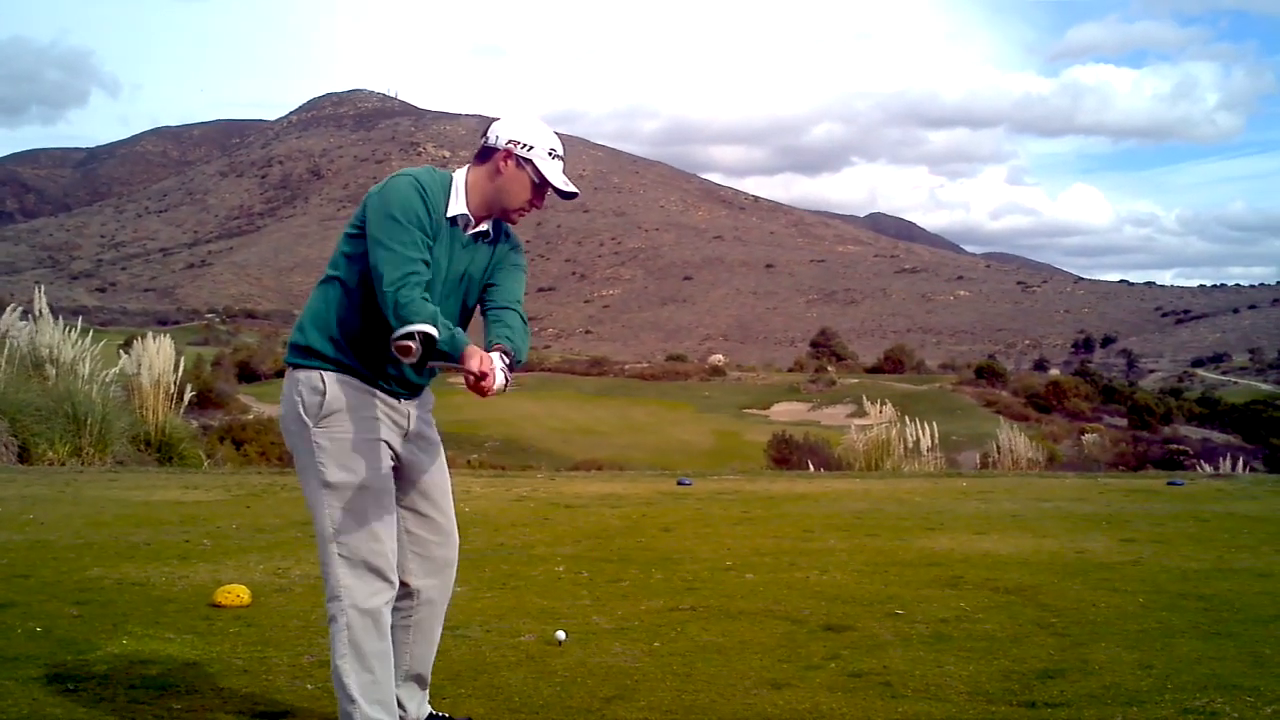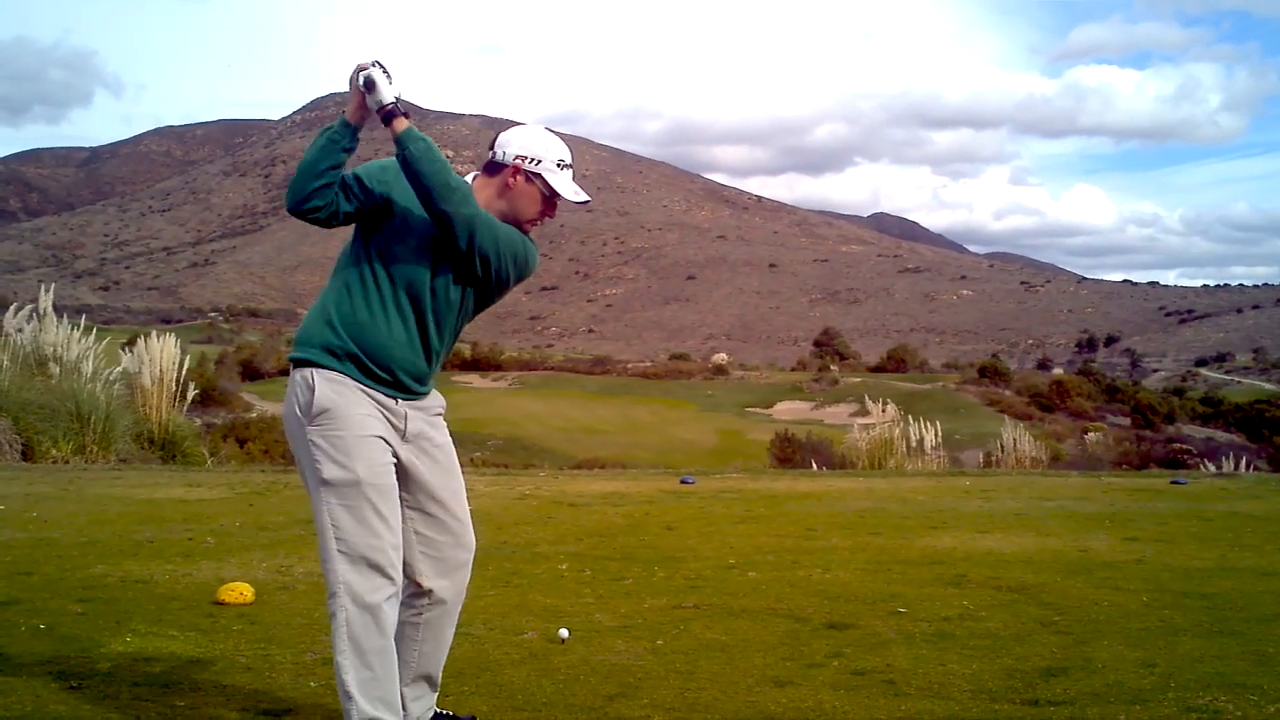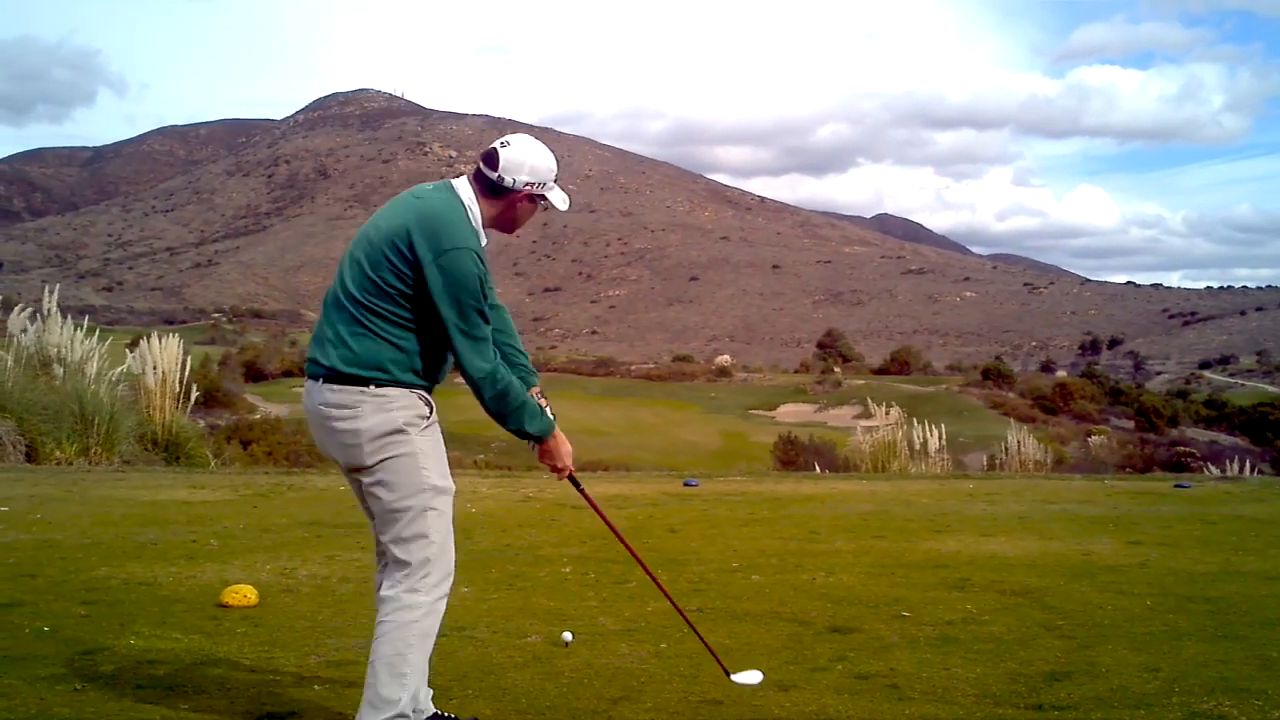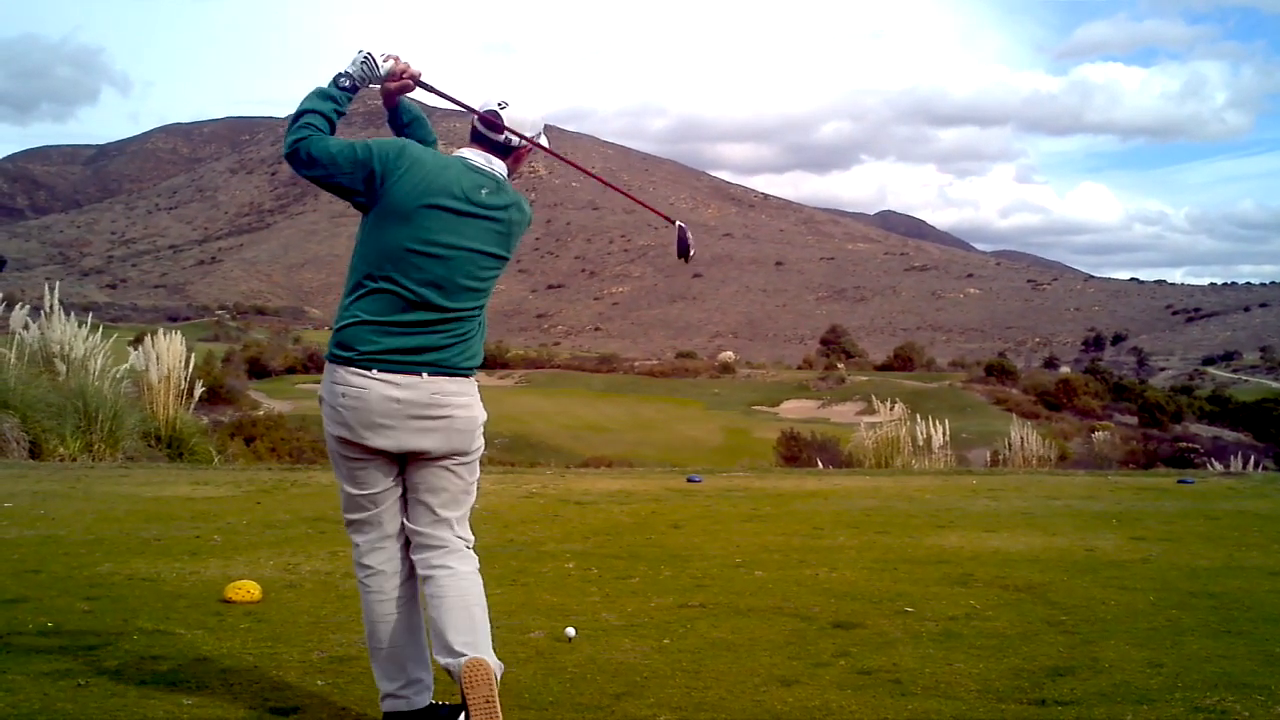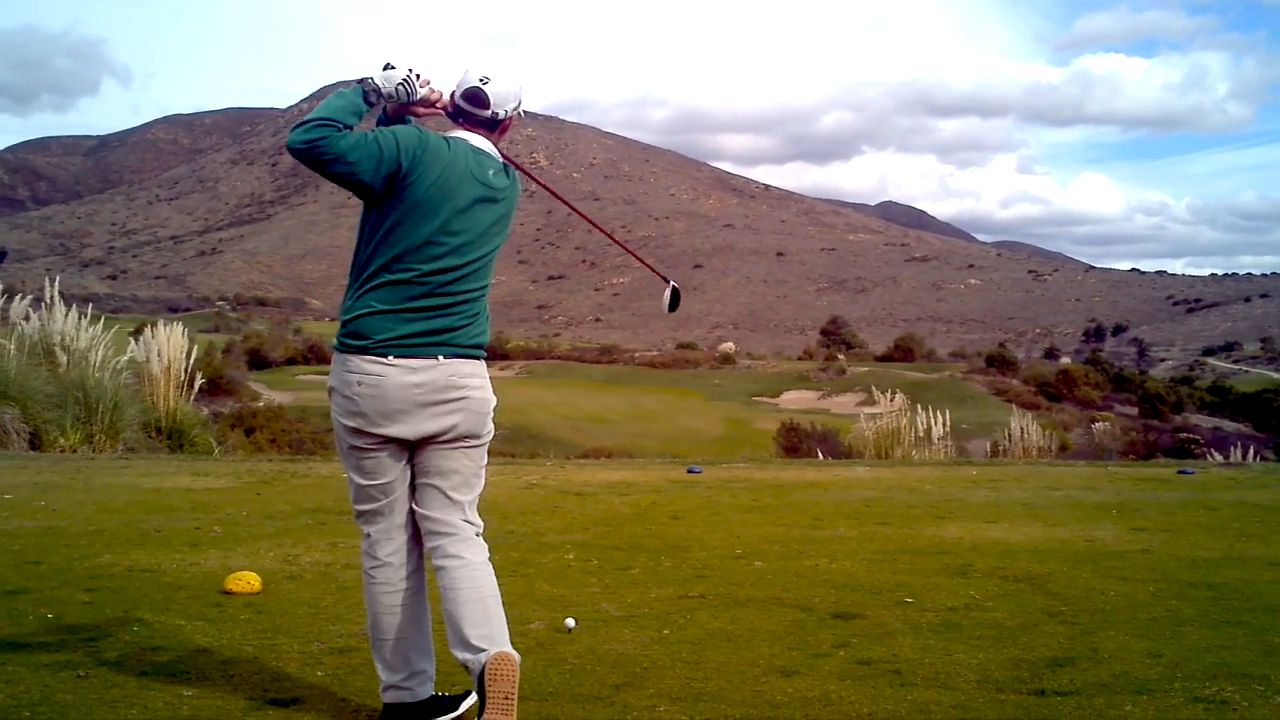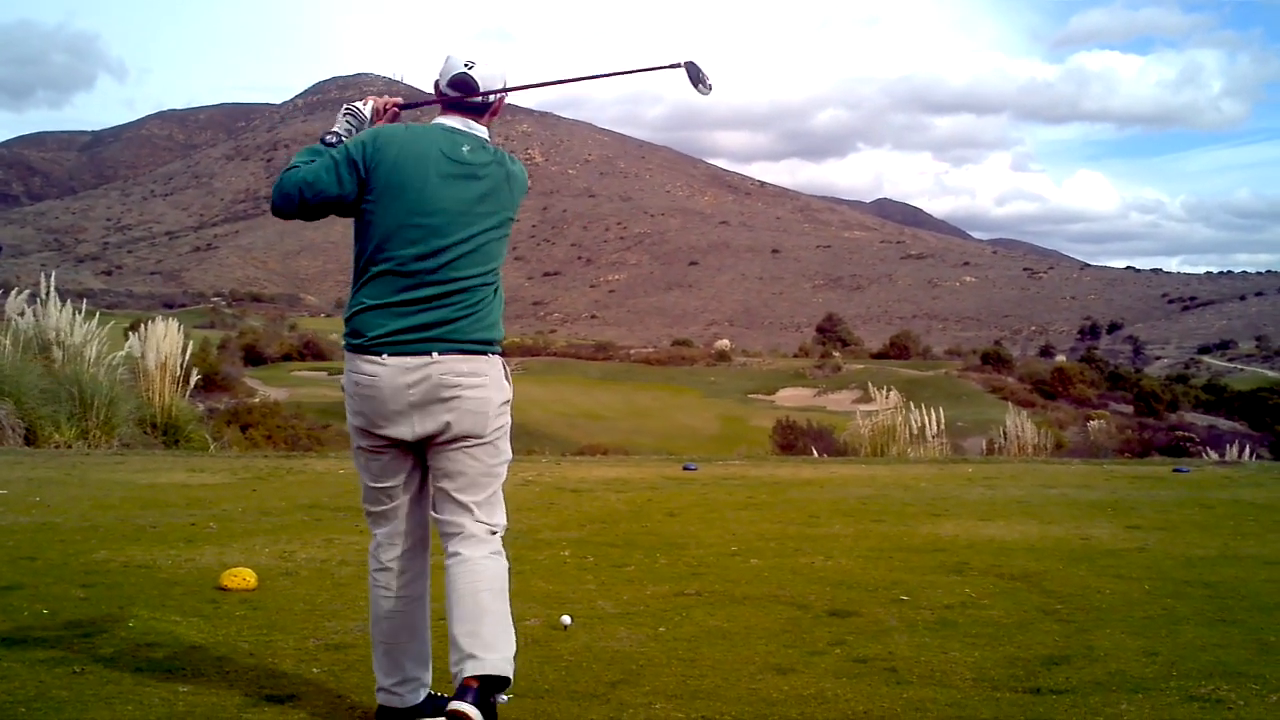
dt=0.4s
person 1, frame 1
left shoulder: (503, 245)
right shoulder: (409, 192)
left elbow: (505, 315)
right elbow: (400, 292)
left wrist: (498, 358)
right wrist: (460, 351)
left hip: (406, 401)
right hip: (334, 392)
left knee: (431, 561)
right knee: (365, 572)
person 1, frame 2
left shoulder: (515, 254)
right shoulder: (397, 180)
left elbow: (459, 218)
right elbow: (307, 201)
left wrist: (398, 120)
right wrist: (353, 119)
left hip: (415, 406)
right hip: (337, 390)
left knee: (447, 557)
right knee: (368, 572)
person 1, frame 3
left shoulder: (436, 201)
right shoulder: (451, 241)
left elbow: (491, 317)
right elbow: (478, 356)
left wrist: (534, 405)
right wrist: (541, 430)
left hip: (349, 398)
right hip: (378, 405)
left knee: (409, 560)
right knee: (422, 569)
person 1, frame 4
left shoulder: (400, 164)
right shoulder: (514, 214)
left elbow: (300, 146)
left wrist: (352, 77)
right wrist: (397, 101)
left hip: (355, 387)
right hip: (444, 399)
left knee: (380, 549)
right knee: (445, 545)
right ankle: (473, 664)
person 1, frame 5
left shoulder: (417, 153)
right shoulder: (506, 185)
left elbow: (307, 141)
left wrist: (378, 89)
right wrist: (402, 116)
left hip: (371, 377)
right hip: (457, 381)
left knee: (388, 541)
right knee: (456, 533)
right ankle: (492, 655)
person 1, frame 6
left shoulder: (384, 148)
right shoulder: (512, 176)
left elbow: (285, 198)
left wrist: (346, 129)
left hip: (377, 373)
right hip: (469, 377)
left knee: (394, 542)
right knee: (474, 535)
